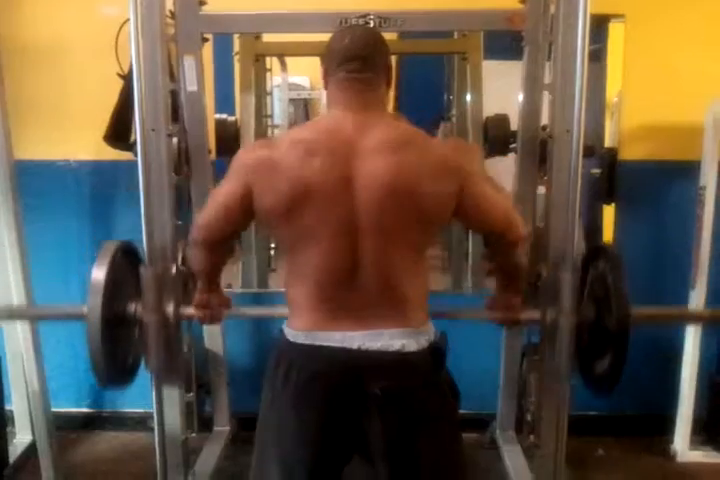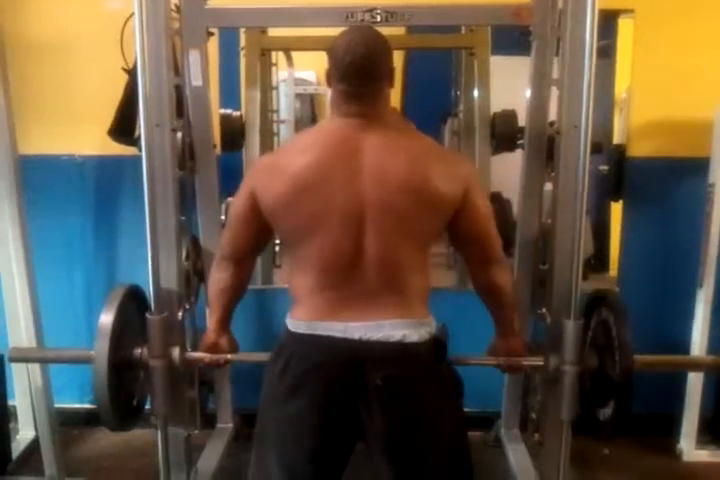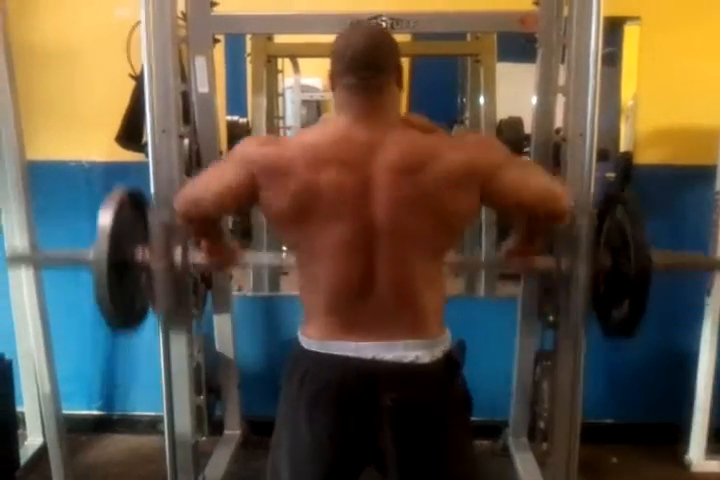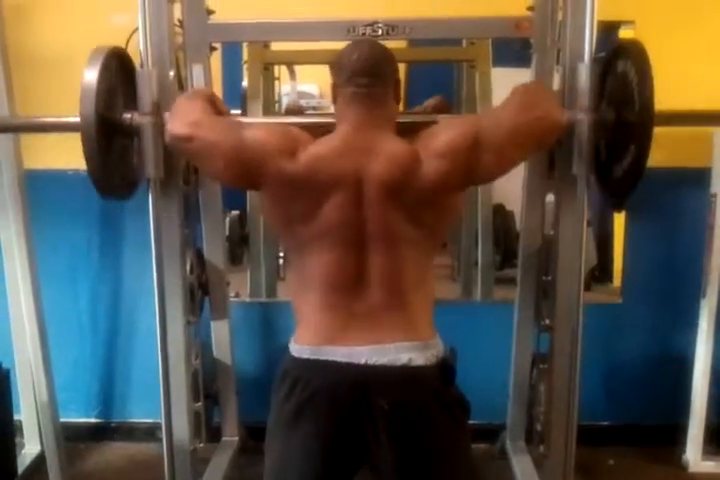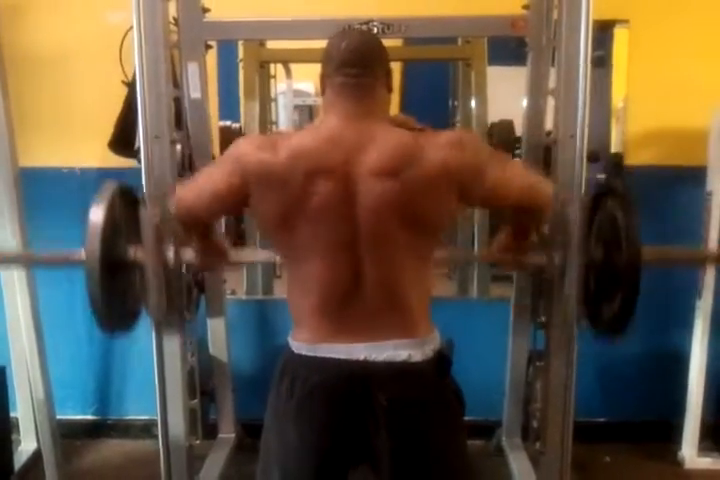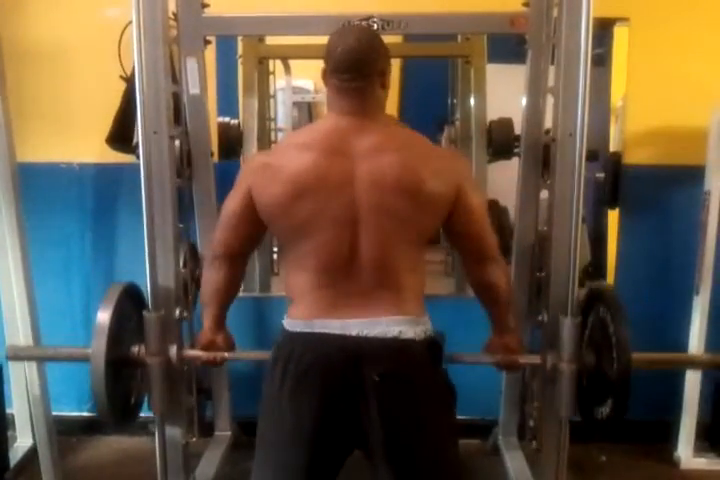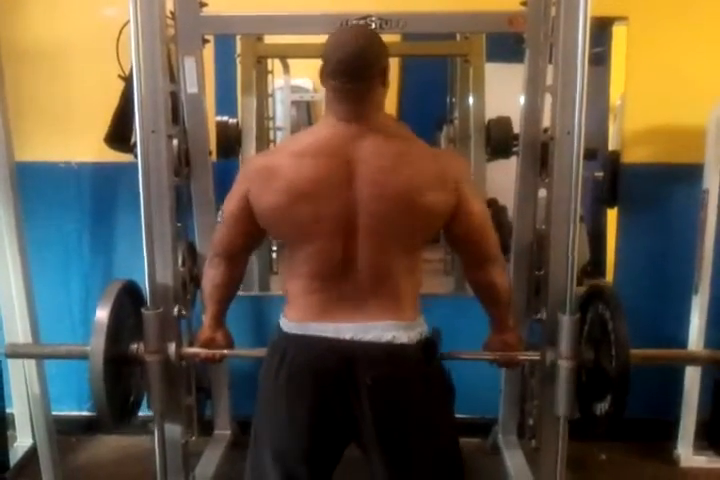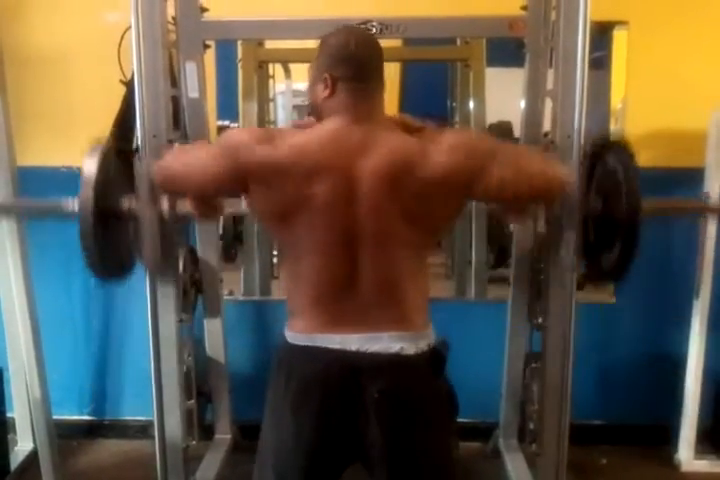
dt=0.5s
person 1, frame 1
left shoulder: (266, 159)
right shoulder: (442, 159)
left elbow: (206, 238)
right elbow: (511, 237)
left wrist: (207, 290)
right wrist: (509, 291)
left hip: (308, 360)
right hip: (404, 361)
person 1, frame 2
left shoulder: (274, 166)
right shoulder: (444, 165)
left elbow: (232, 259)
right elbow: (489, 262)
left wrist: (217, 327)
right wrist: (508, 333)
left hip: (310, 352)
right hip: (406, 354)
person 1, frame 3
left shoulder: (275, 159)
right shoulder: (457, 160)
left elbow: (190, 208)
right elbow: (555, 203)
left wrist: (214, 242)
right wrist: (526, 243)
left hip: (324, 369)
right hip: (418, 370)
person 1, frame 4
left shoulder: (284, 162)
right shoulder: (437, 162)
left elbow: (183, 128)
right elbow: (545, 114)
left wrist: (204, 102)
left hip: (315, 374)
right hip: (412, 374)
person 1, frame 5
left shoulder: (263, 160)
right shoulder: (442, 157)
left elbow: (185, 207)
right elbow: (537, 196)
left wrist: (209, 243)
right wrist: (516, 237)
left hip: (313, 372)
right hip: (409, 371)
person 1, frame 6
left shoulder: (268, 164)
right shoulder: (439, 164)
left elbow: (223, 257)
right elbow: (486, 261)
left wrist: (212, 325)
right wrist: (504, 330)
left hip: (308, 352)
right hip: (402, 354)
person 1, frame 7
left shoulder: (266, 168)
right shoulder: (439, 168)
left elbow: (223, 256)
right elbow: (486, 262)
left wrist: (213, 323)
right wrist: (503, 328)
left hip: (304, 355)
right hip: (398, 355)
person 1, frame 8
left shoulder: (264, 155)
right shoulder: (442, 159)
left elbow: (167, 170)
right elbow: (554, 178)
left wrist: (207, 199)
left hip: (310, 363)
right hip: (405, 364)
